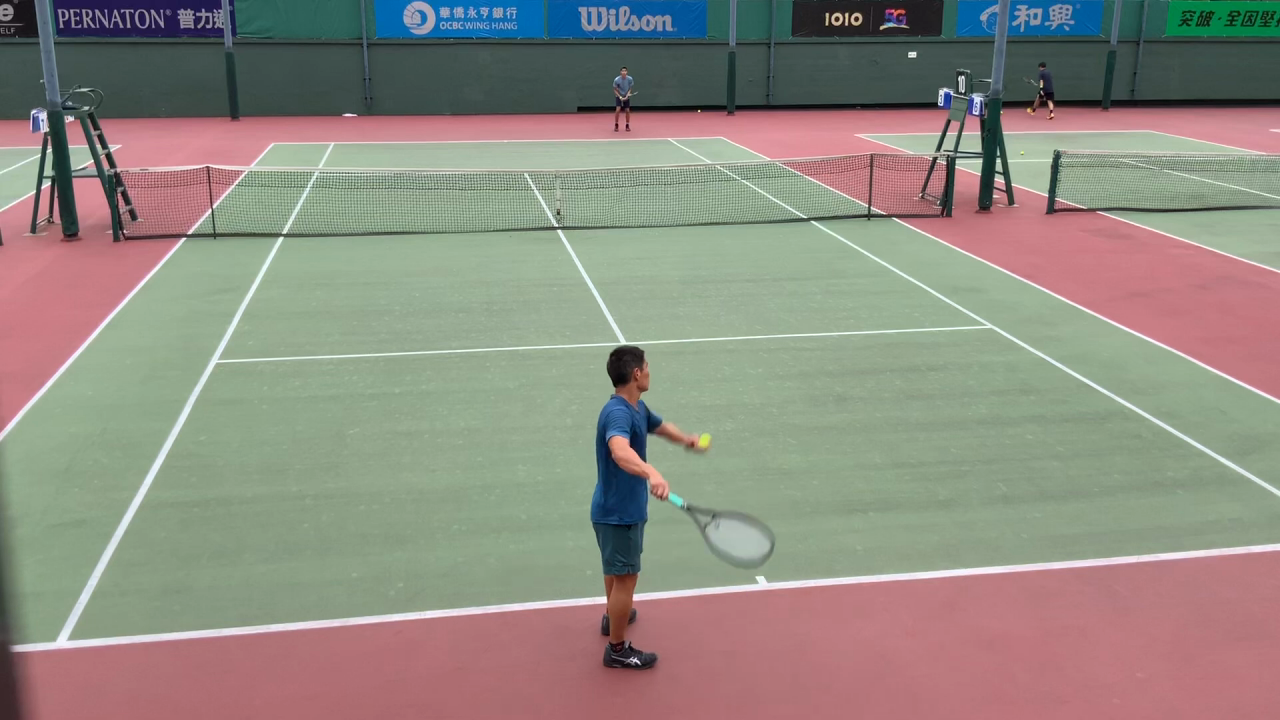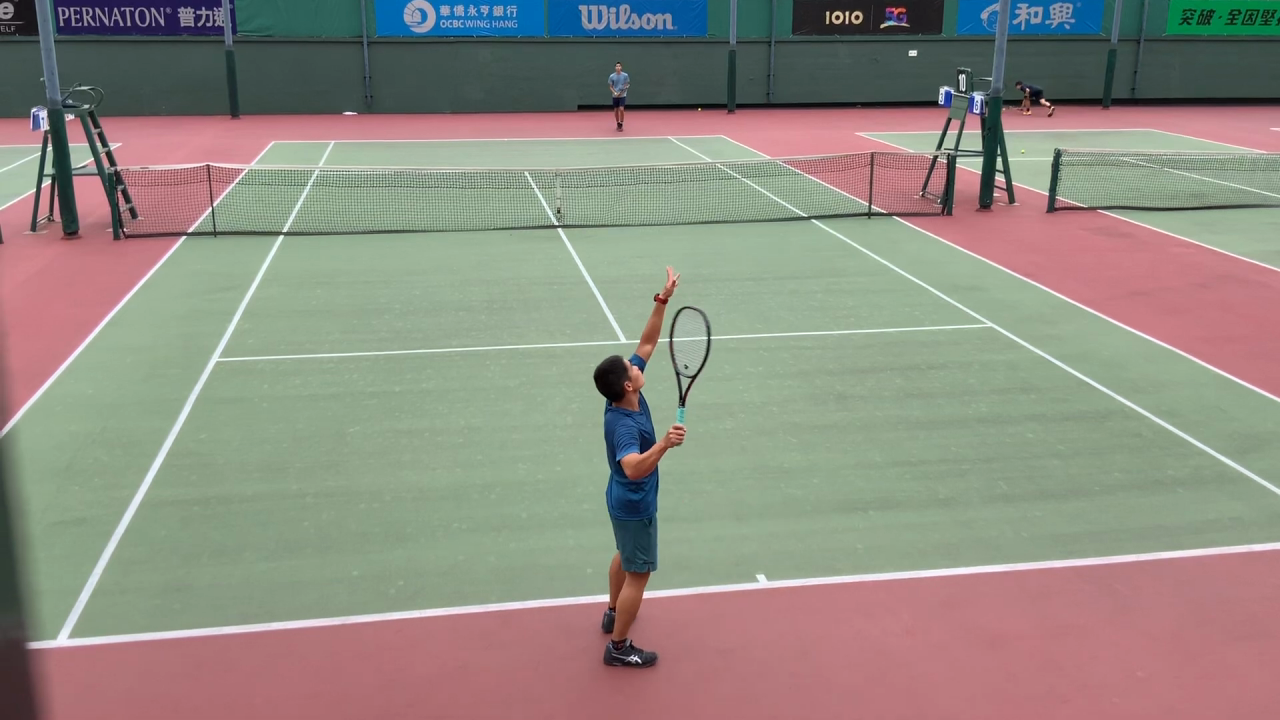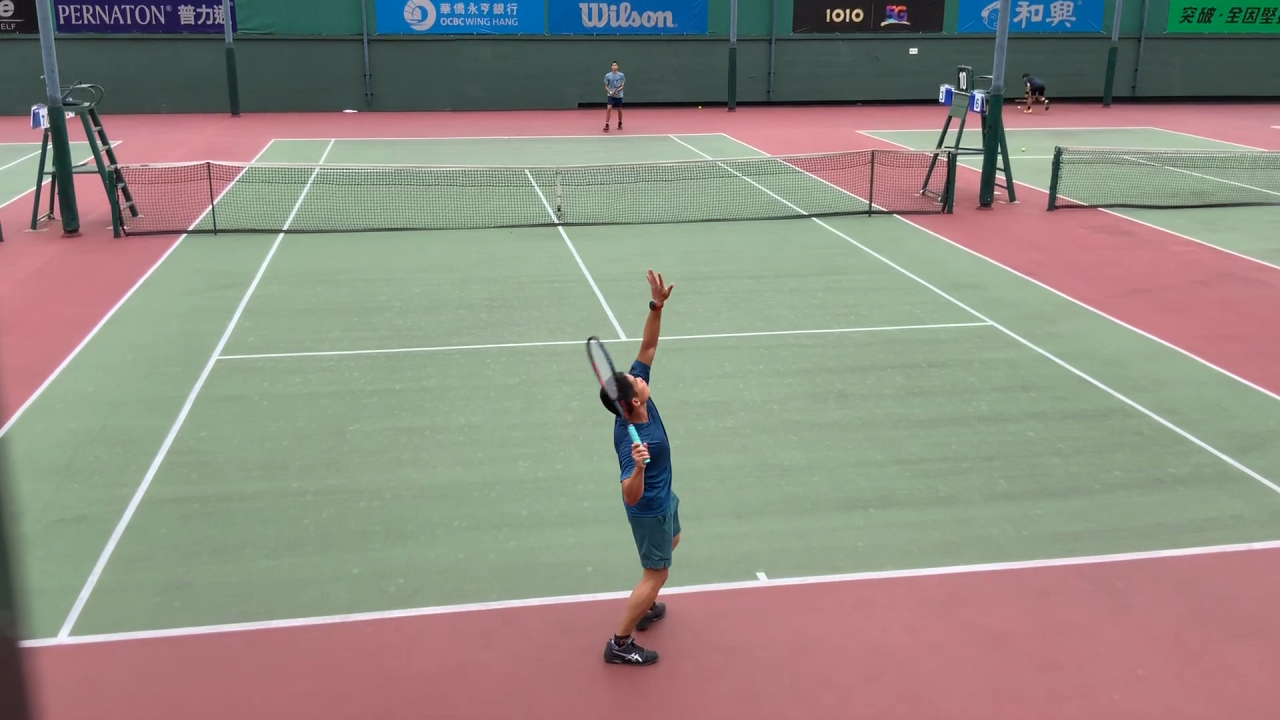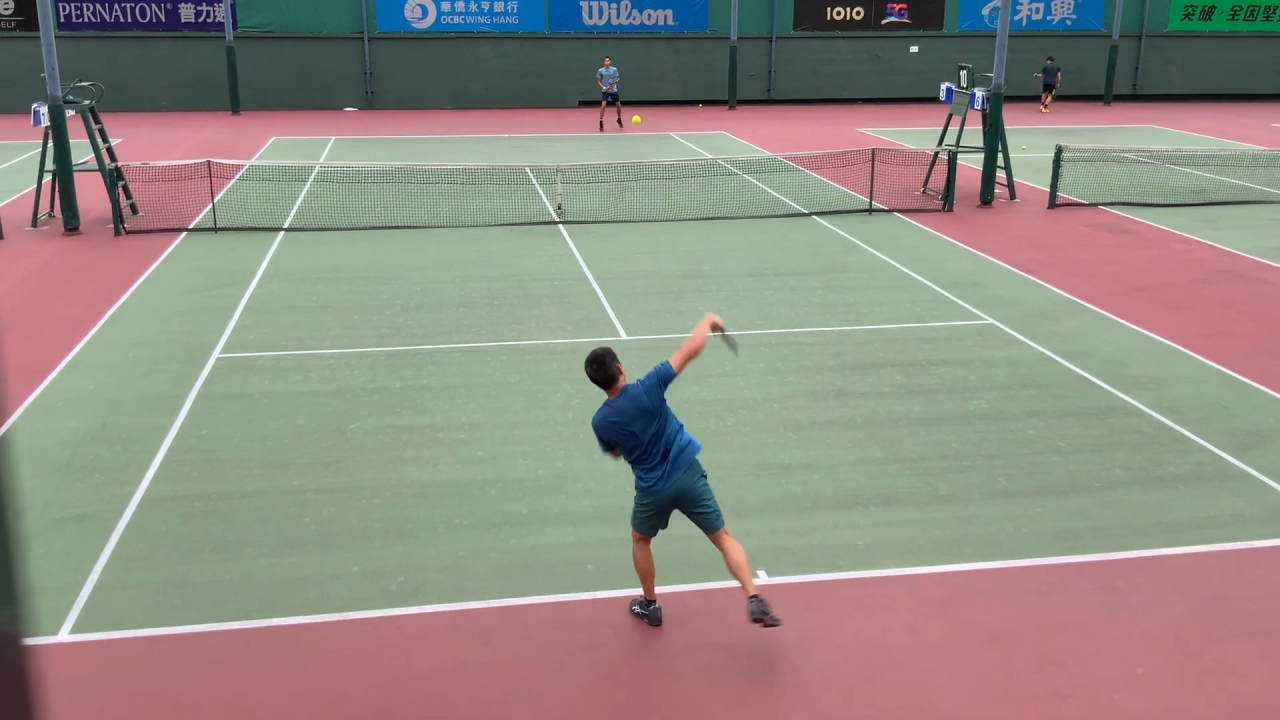
dt=0.5s
person 1, frame 1
left shoulder: (637, 407)
right shoulder: (616, 413)
left elbow: (660, 426)
right elbow: (620, 452)
left wrist: (687, 440)
right wrist: (651, 473)
left hip: (624, 507)
right hip: (617, 513)
left knee: (617, 571)
right knee: (625, 578)
left ankle: (614, 617)
right ankle: (617, 649)
person 1, frame 2
left shoulder: (626, 392)
right shoulder: (624, 425)
left elbow: (646, 343)
right elbow: (634, 470)
left wrist: (662, 300)
right wrist: (663, 445)
left hip: (625, 501)
right hip: (634, 506)
left knee: (624, 557)
right knee: (638, 575)
left ankle: (612, 612)
right ankle: (618, 647)
person 1, frame 3
left shoulder: (634, 394)
right shoulder: (630, 438)
left elbow: (647, 346)
right elbow: (633, 497)
left wrist: (657, 305)
right wrist: (637, 466)
left hip: (661, 498)
right hip: (650, 507)
left knee: (671, 540)
right knee: (656, 574)
left ankle: (646, 608)
right ankle: (620, 643)
person 1, frame 4
left shoulder: (601, 421)
right shoulder: (647, 388)
right elbow: (689, 350)
right wrist: (708, 322)
left hip: (652, 489)
right hip: (688, 477)
left knee: (640, 539)
right knee: (723, 539)
left ankle: (650, 605)
right ankle: (754, 600)
